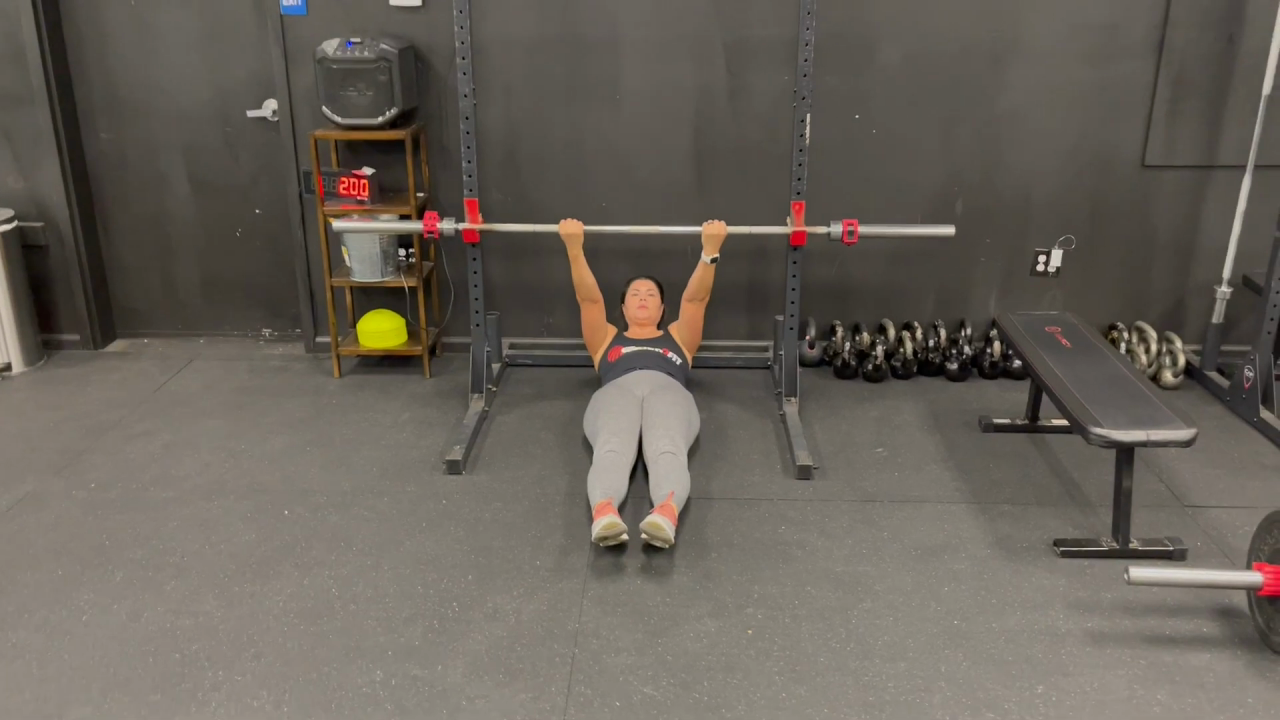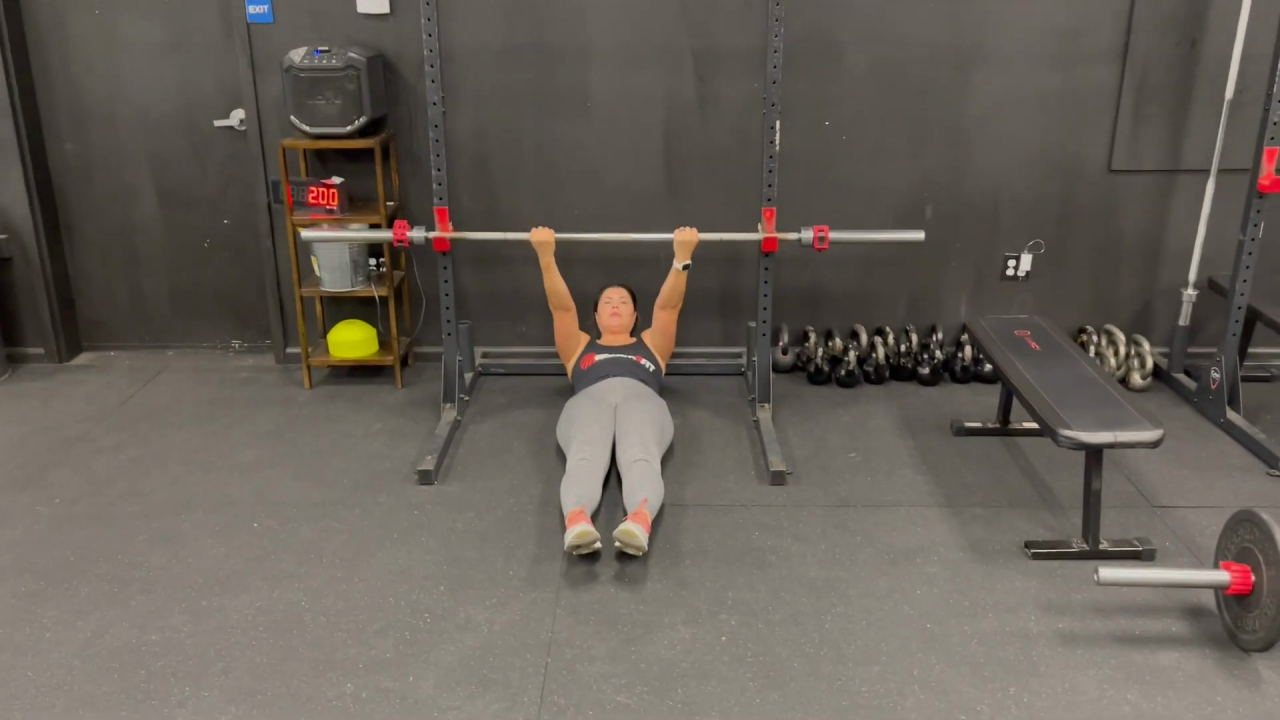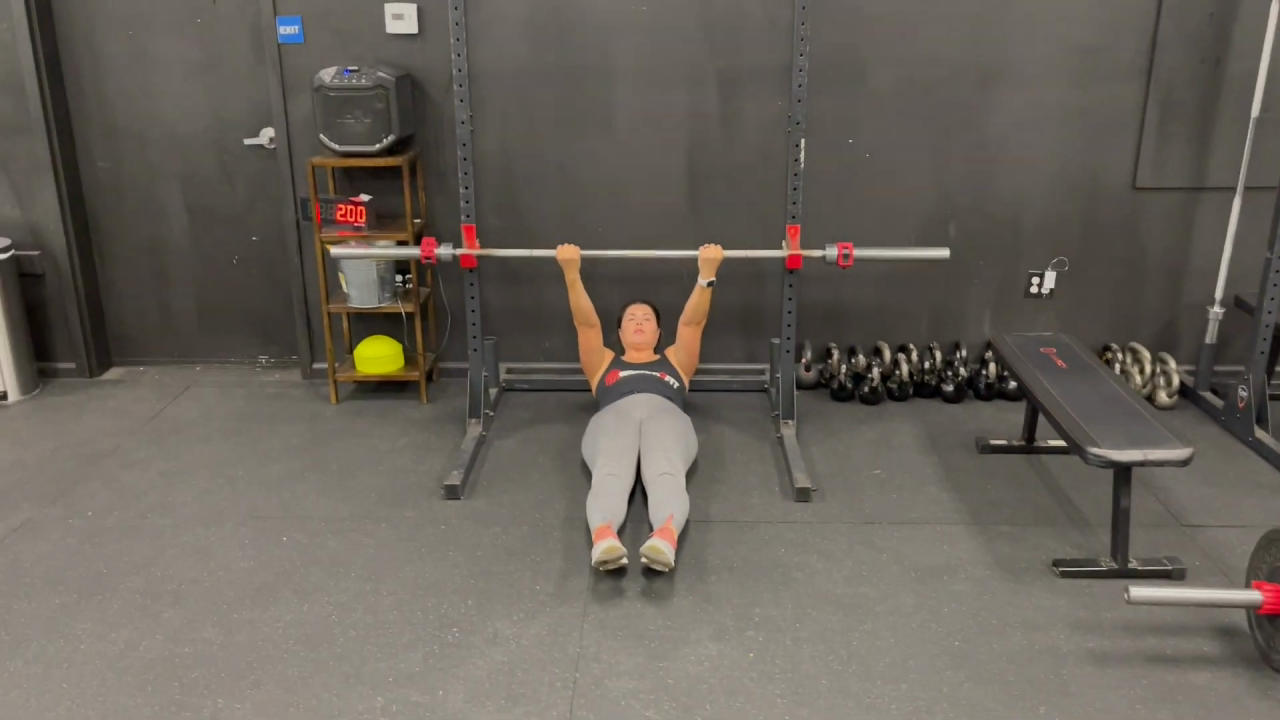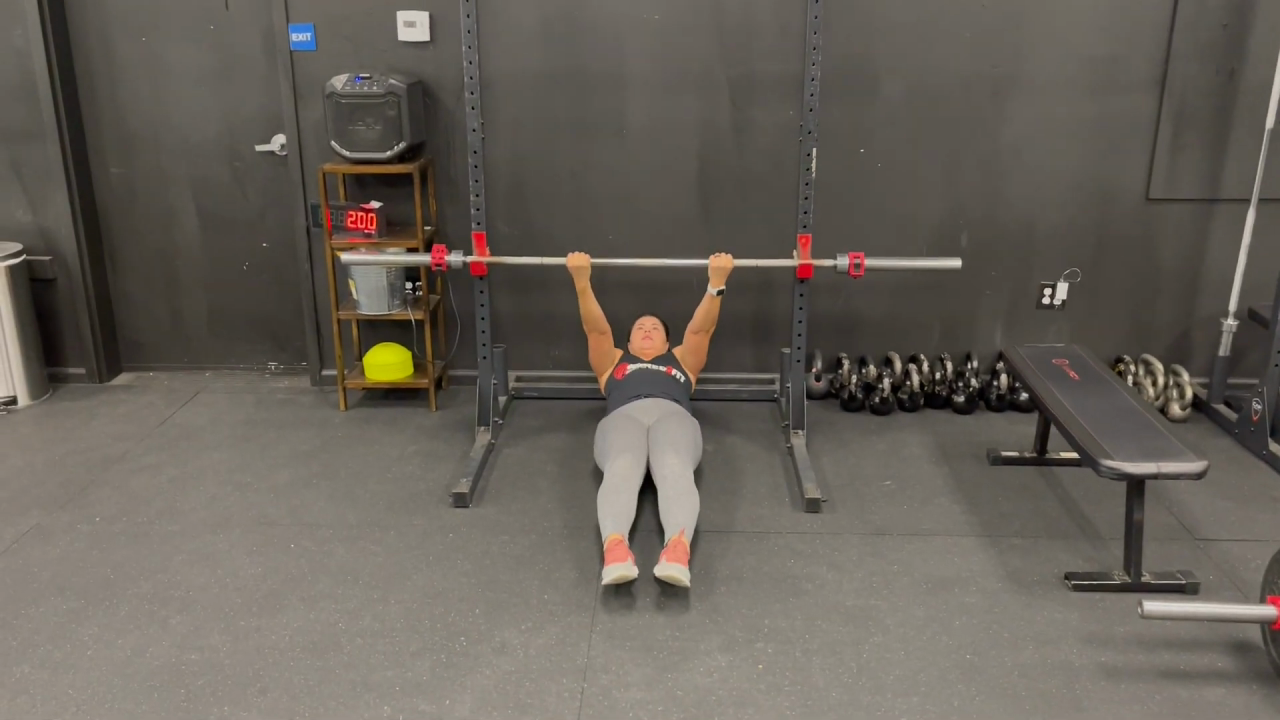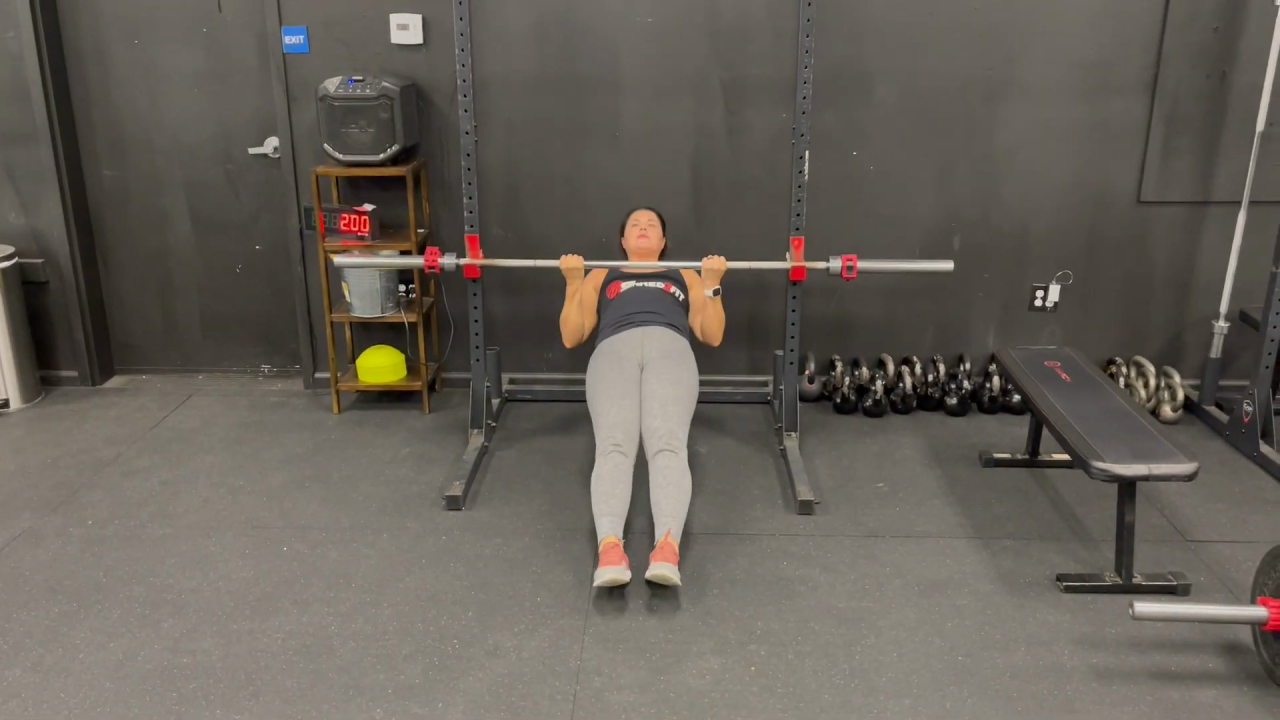
dt=1s
person 1, frame 1
left shoulder: (678, 338)
right shoulder: (607, 339)
left elbow: (696, 299)
right elbow: (588, 299)
left wrist: (710, 250)
right wrist: (574, 247)
left hip: (668, 391)
right hip: (616, 392)
left knee: (668, 450)
right knee: (611, 449)
left ankle: (667, 514)
right ankle: (604, 514)
person 1, frame 2
left shoulder: (651, 345)
right shoulder: (580, 347)
left elbow: (669, 306)
right elbow: (561, 307)
left wrist: (682, 256)
right wrist: (546, 256)
left hip: (642, 399)
right hip: (589, 400)
left knee: (641, 458)
right knee: (584, 458)
left ankle: (640, 521)
right ankle: (576, 521)
person 1, frame 3
left shoulder: (674, 361)
right shoulder: (604, 363)
left elbow: (692, 322)
right elbow: (586, 323)
left wrist: (707, 273)
right wrist: (571, 272)
left hip: (665, 415)
right hip: (614, 416)
left knee: (665, 474)
right knee: (610, 473)
left ankle: (666, 538)
right ankle: (603, 537)
person 1, frame 4
left shoulder: (682, 360)
right shoulder: (613, 361)
left elbow: (700, 329)
right elbow: (596, 329)
left wrist: (717, 283)
right wrist: (581, 280)
left hip: (672, 415)
right hip: (623, 417)
left knee: (674, 468)
right knee: (621, 468)
left ankle: (678, 549)
right ankle: (614, 548)
person 1, frame 5
left shoulder: (684, 277)
right shoulder: (601, 277)
left elbow: (713, 336)
right elbow: (571, 338)
left wrist: (712, 285)
right wrist: (572, 283)
left hip: (669, 349)
right hip: (614, 350)
left knee: (668, 444)
right knee: (613, 445)
left ankle: (668, 548)
right ankle: (609, 547)
